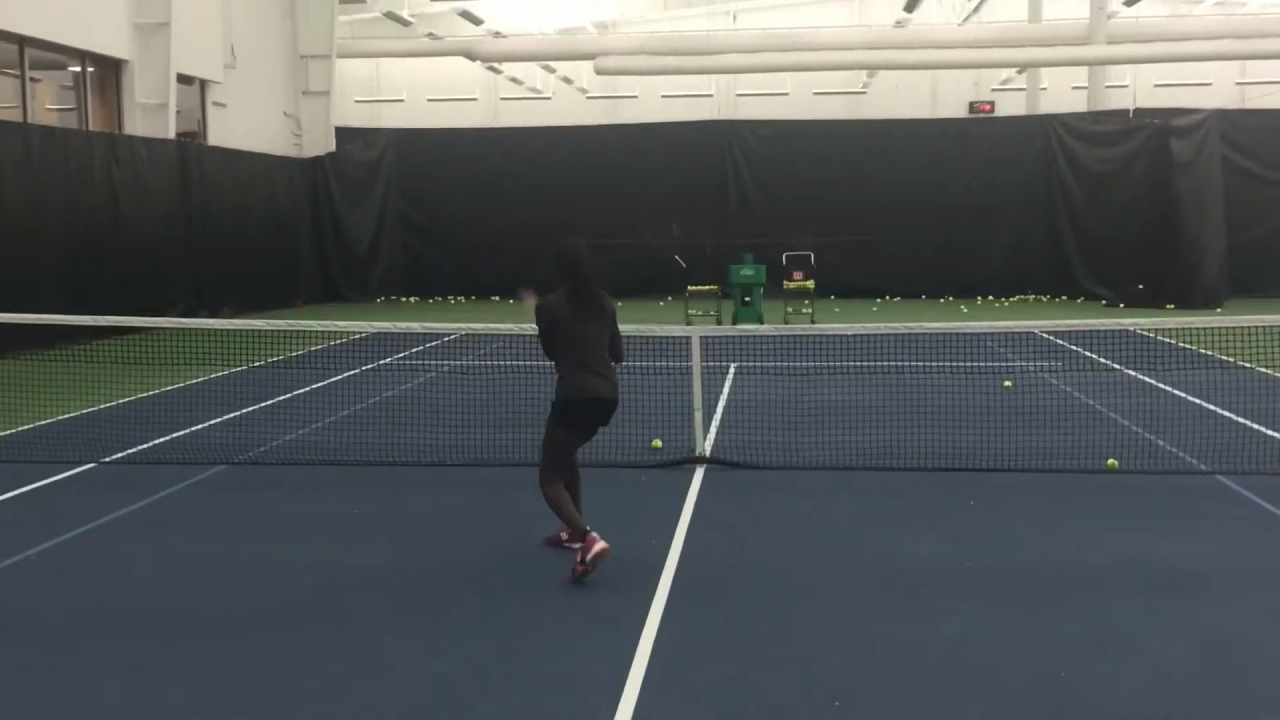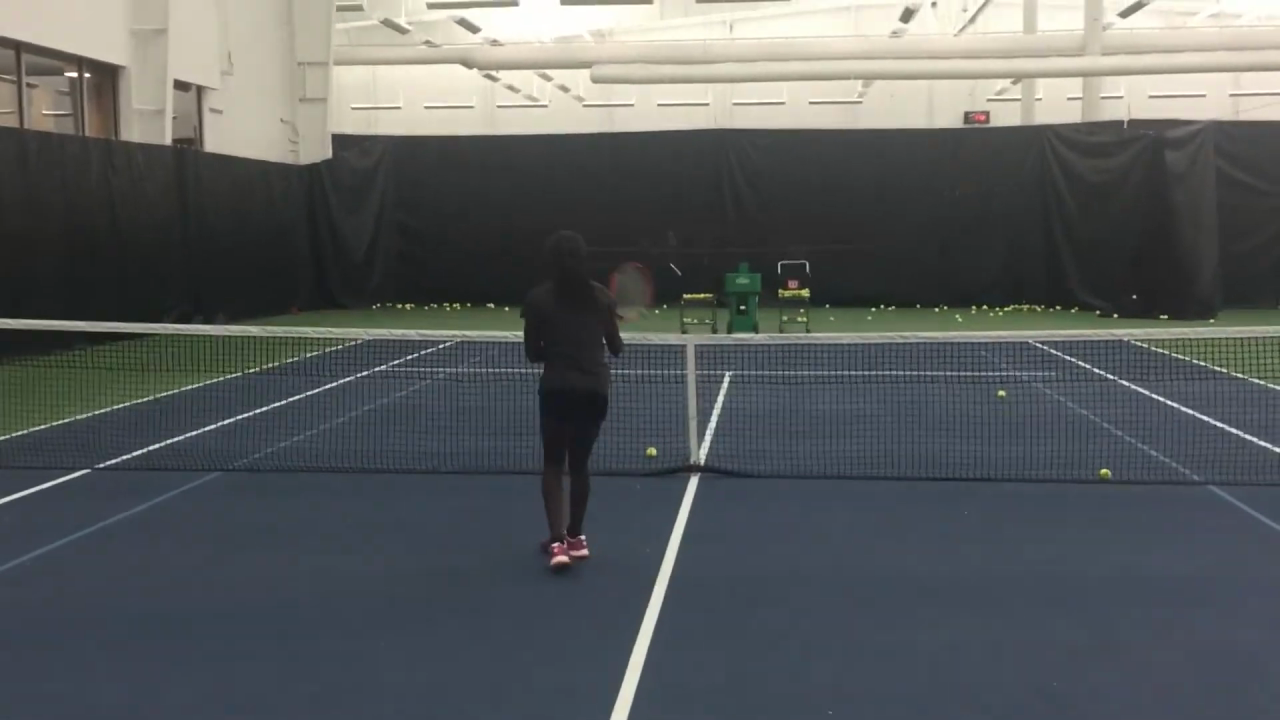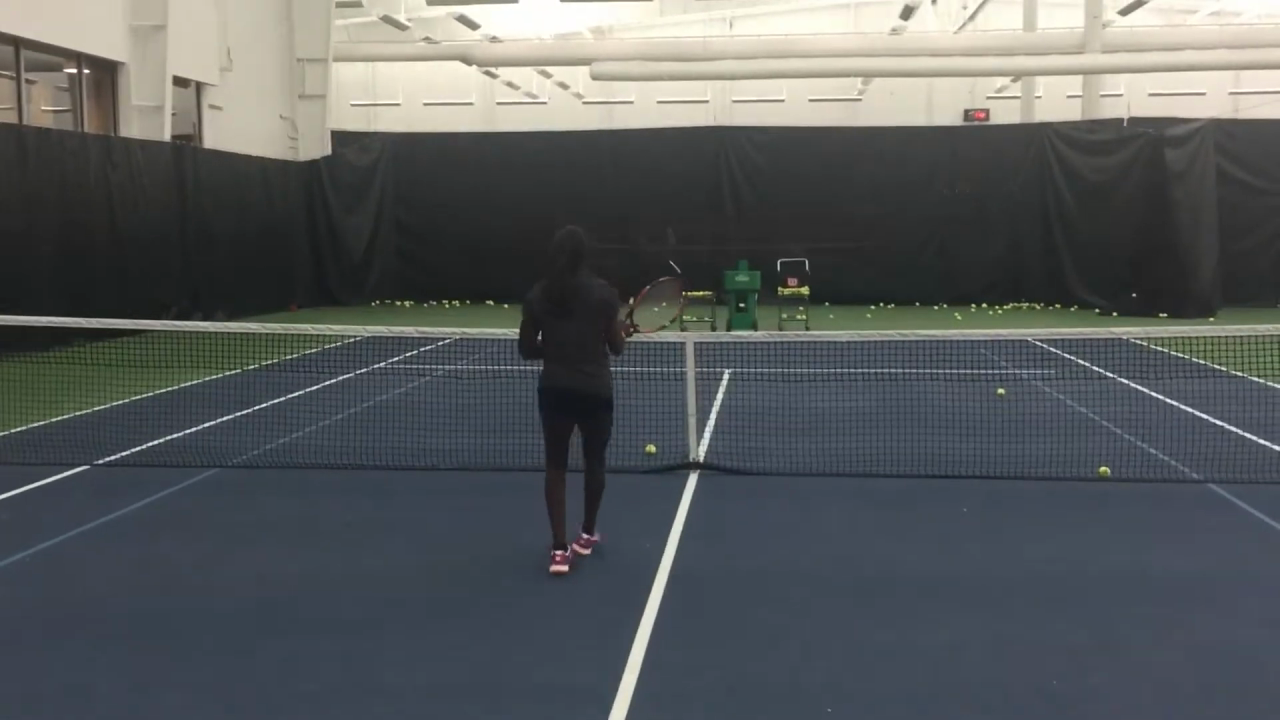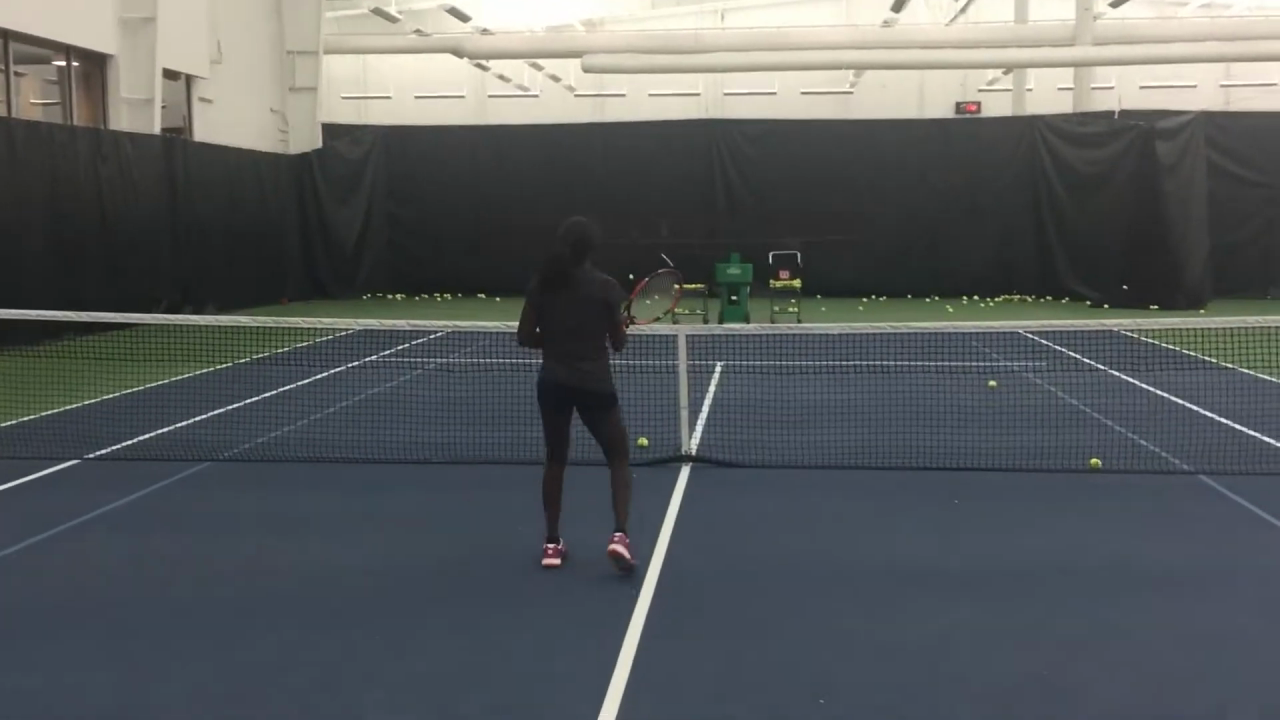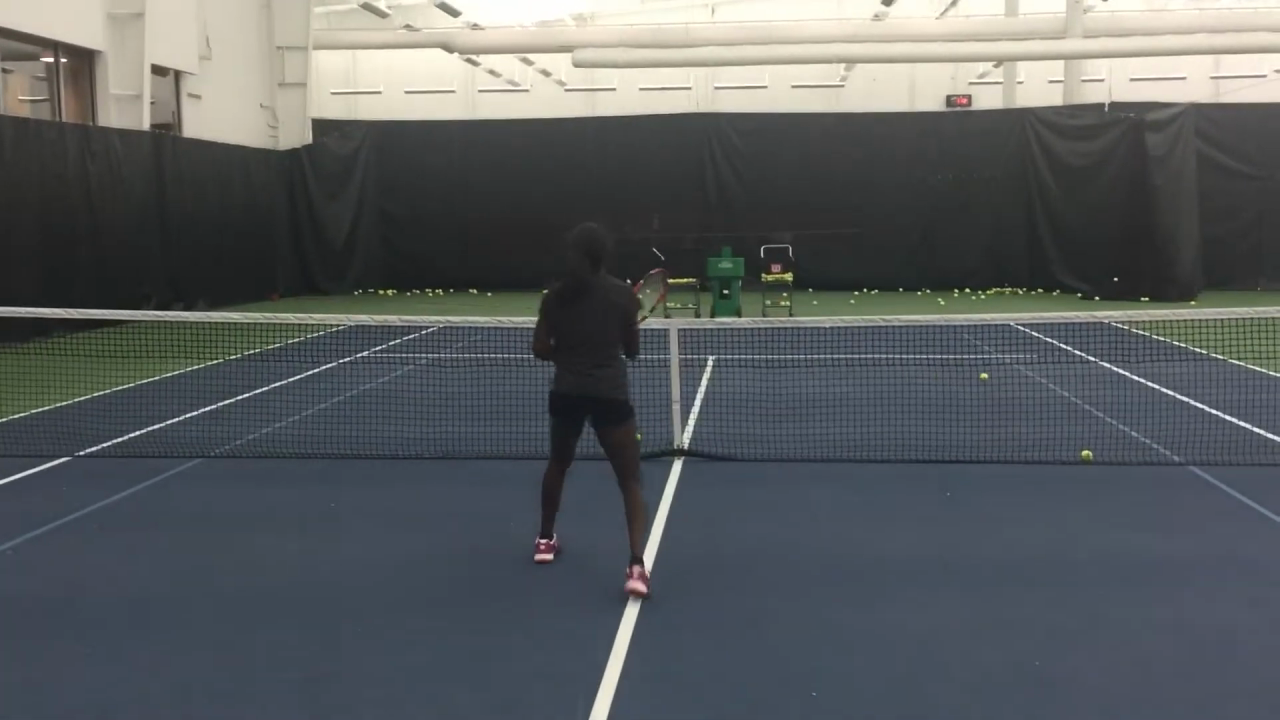
dt=0.2s
person 1, frame 1
left shoulder: (549, 305)
right shoulder: (604, 302)
left elbow: (551, 352)
left hip: (575, 396)
right hip: (607, 396)
left knee: (550, 481)
right knee: (565, 459)
left ankle: (588, 537)
right ankle: (573, 530)
person 1, frame 2
left shoulder: (538, 298)
right shoulder: (601, 295)
left elbow: (533, 353)
right elbow: (616, 348)
left hip: (557, 389)
right hip: (594, 390)
left knee: (553, 464)
right knee: (579, 464)
left ankle: (559, 542)
right ankle: (574, 536)
person 1, frame 3
left shoulder: (538, 294)
right shoulder: (604, 292)
left elbow: (526, 349)
right elbow: (616, 348)
right wrist: (622, 332)
left hip: (554, 388)
right hip: (594, 389)
left knee: (555, 464)
right knee: (594, 462)
left ankle: (559, 549)
right ankle: (587, 534)
person 1, frame 4
left shoulder: (542, 283)
right shoulder: (607, 287)
left elbow: (525, 337)
right elbow: (617, 344)
right wrist: (621, 325)
left hip: (553, 382)
right hip: (595, 385)
left knee: (556, 460)
right knee: (619, 460)
left ankle: (553, 544)
right ankle: (620, 536)
person 1, frame 5
left shoulder: (556, 294)
right shoulder: (623, 294)
left elbow: (540, 350)
right elbow: (633, 351)
left hip: (566, 393)
right hip: (610, 395)
left knee: (558, 463)
right knee: (631, 480)
left ankle: (546, 539)
right ankle: (636, 566)
